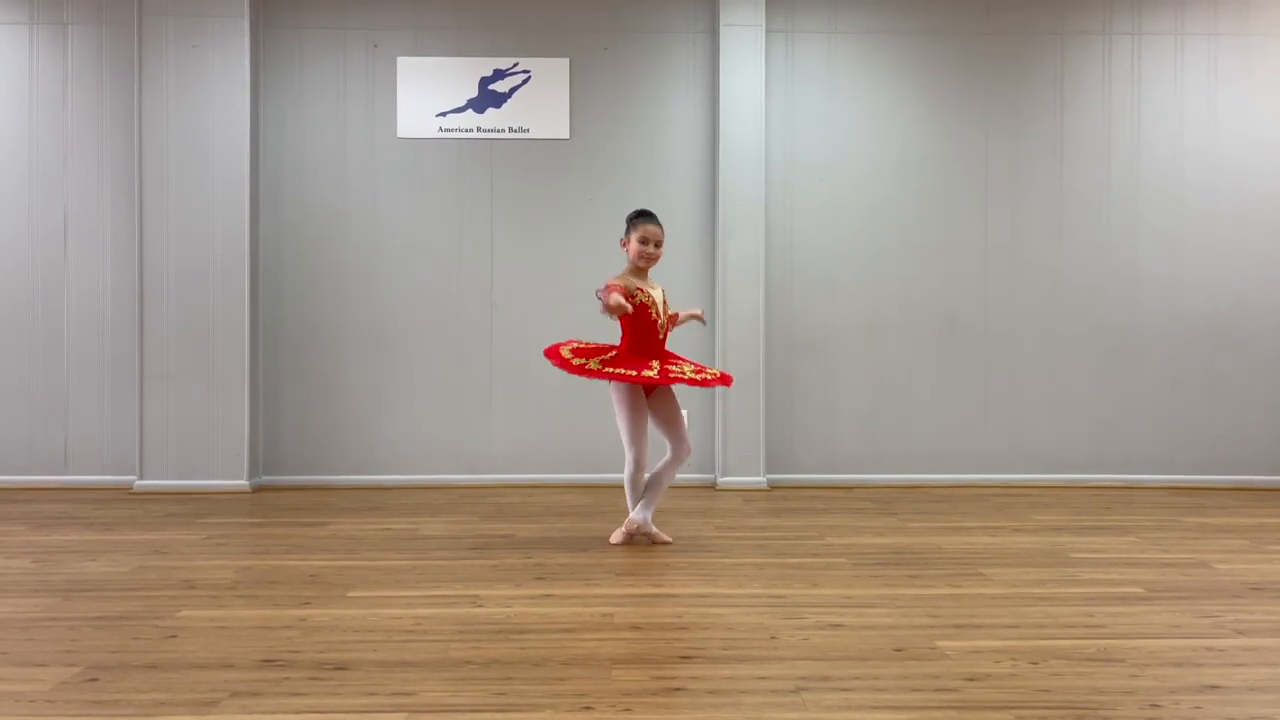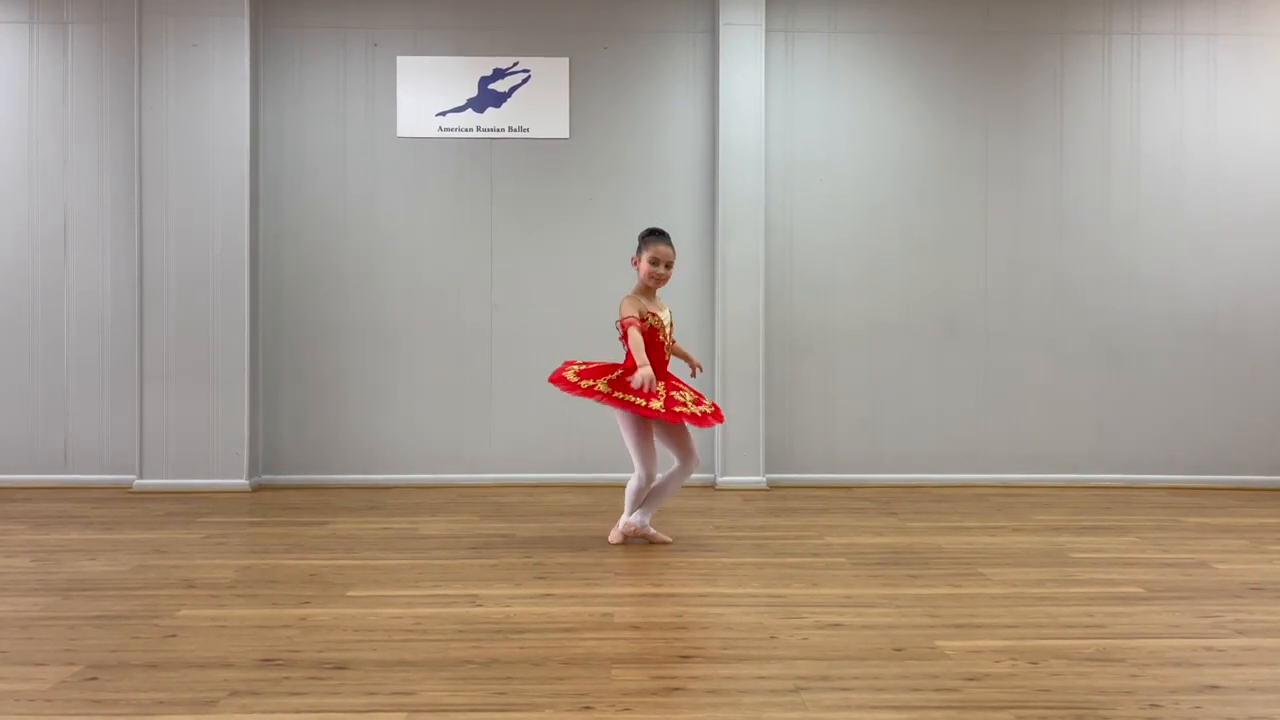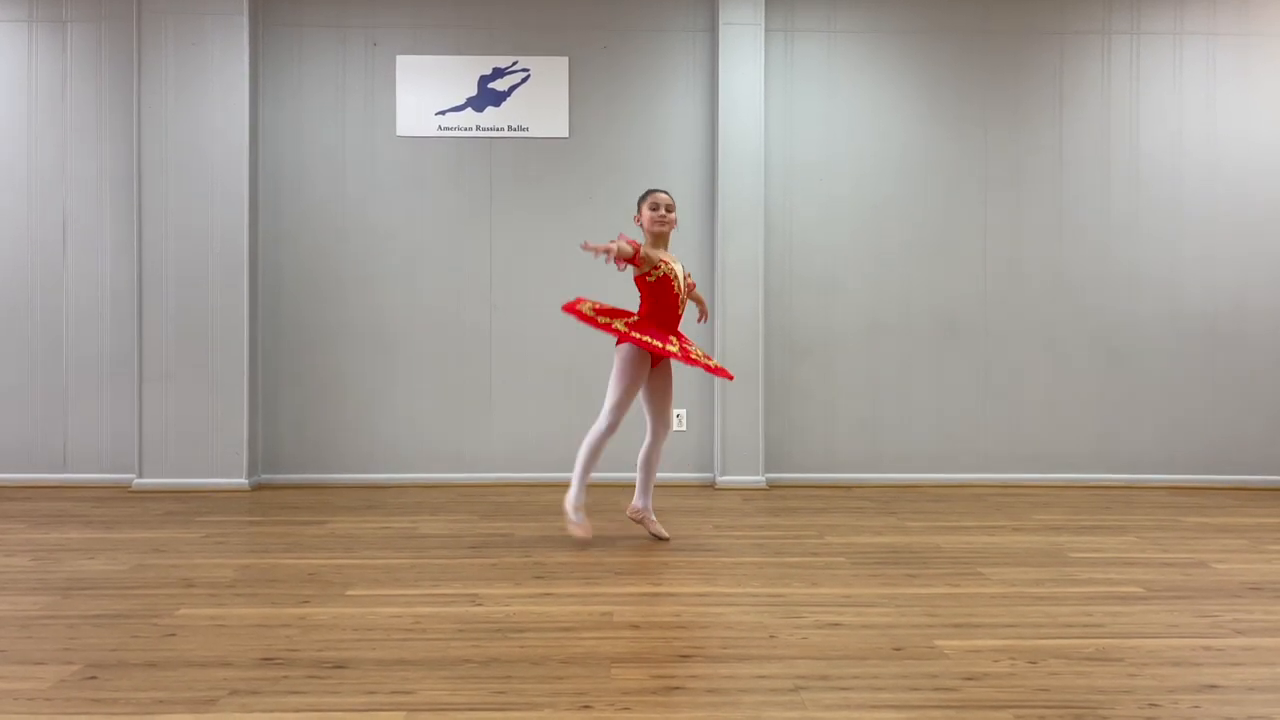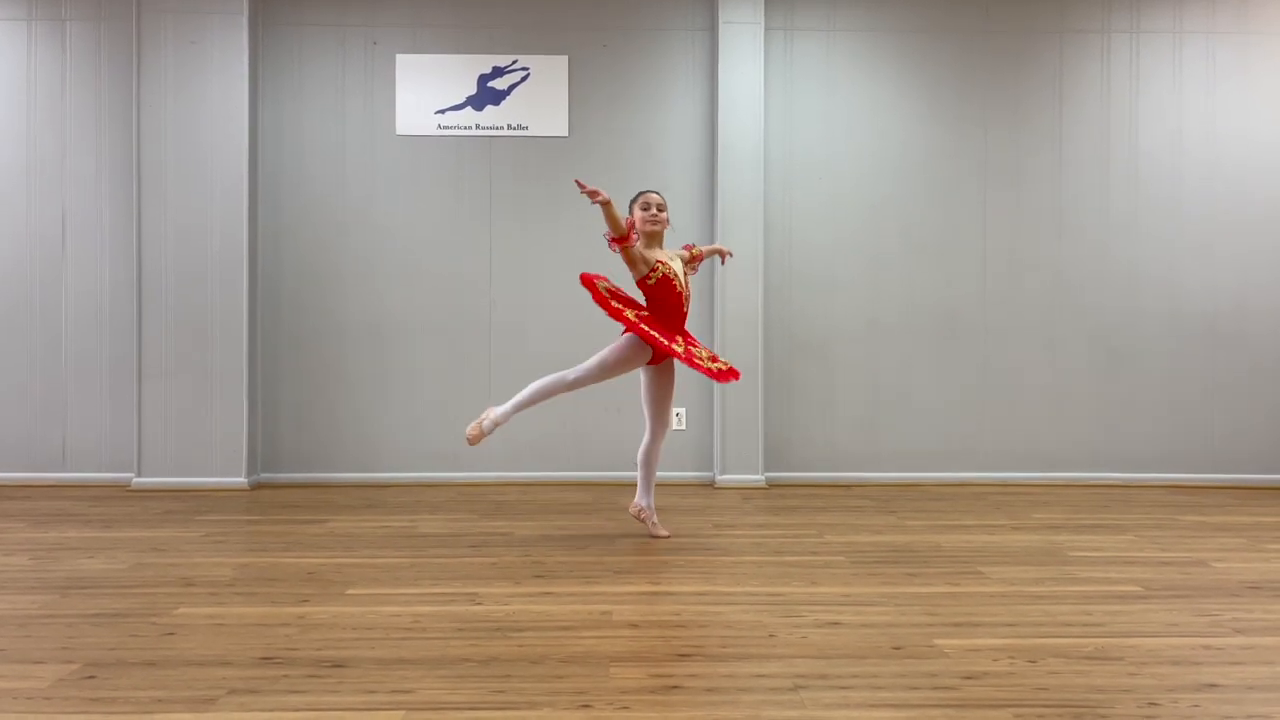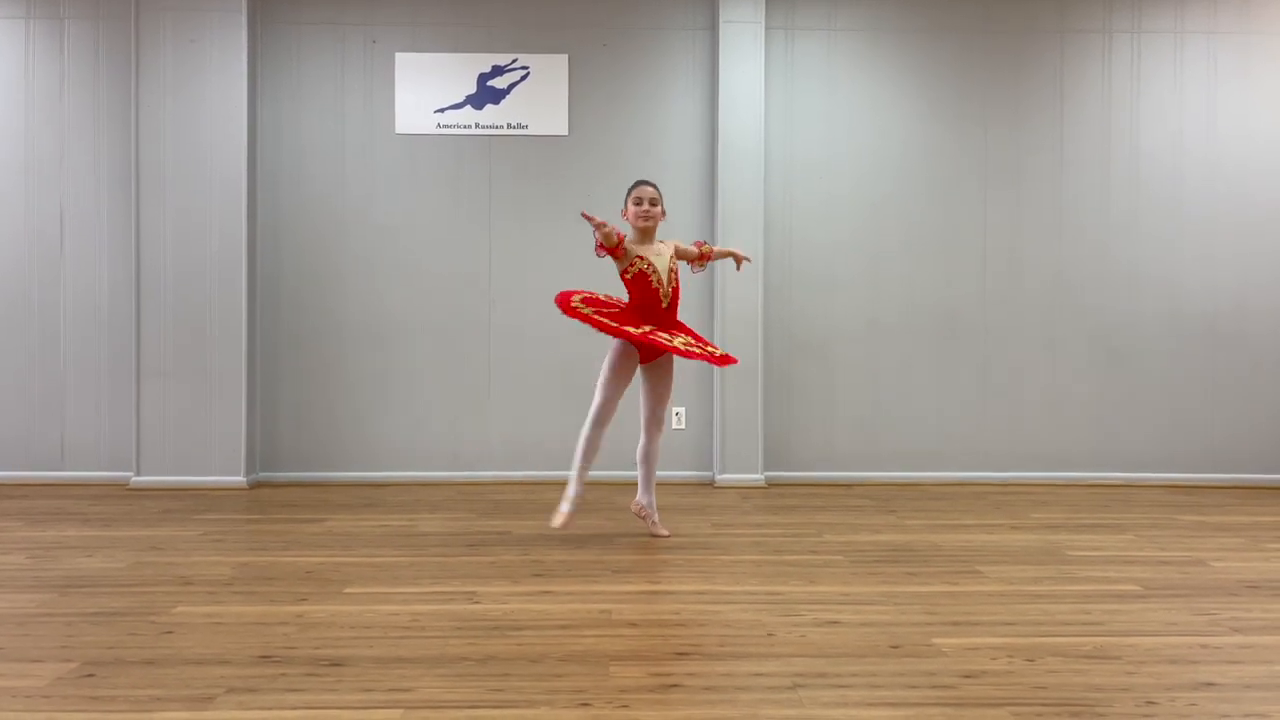
dt=0.2s
person 1, frame 1
left shoulder: (657, 287)
right shoulder: (624, 284)
right elbow: (611, 295)
left wrist: (689, 314)
right wrist: (615, 304)
left hip: (656, 376)
right hip: (626, 373)
left knee: (682, 448)
right knee: (636, 458)
left ankle: (641, 519)
right ankle: (634, 517)
person 1, frame 2
left shoulder: (662, 306)
right shoulder: (631, 304)
right elbow: (633, 335)
left wrist: (687, 357)
right wrist: (643, 367)
left hip: (660, 392)
right hip: (631, 391)
left knee: (689, 460)
right knee: (646, 473)
left ankle: (639, 522)
right ankle: (628, 519)
person 1, frame 3
left shoulder: (673, 260)
right shoulder: (644, 254)
right elbow: (627, 250)
left wrist: (701, 300)
right wrist: (614, 247)
left hip: (664, 347)
right hip: (638, 340)
left knee: (660, 431)
right knee: (610, 419)
left ankle: (642, 507)
right ankle: (575, 497)
person 1, frame 4
left shoulder: (675, 256)
right shoulder: (636, 254)
left elbow: (692, 253)
right elbow: (618, 230)
left wrist: (716, 249)
right wrist: (606, 203)
left hip: (666, 345)
right hip: (645, 337)
left knee: (658, 430)
right knee: (576, 376)
left ankle: (644, 504)
right ankle: (498, 415)
person 1, frame 5
left shoulder: (670, 248)
right shoulder: (624, 249)
left elbow: (701, 251)
right elbow: (609, 239)
left wrist: (732, 253)
right wrist: (602, 227)
left hip: (665, 340)
right hip: (630, 336)
left knee: (654, 425)
right knee: (600, 413)
left ankle: (645, 503)
right ankle: (572, 495)
